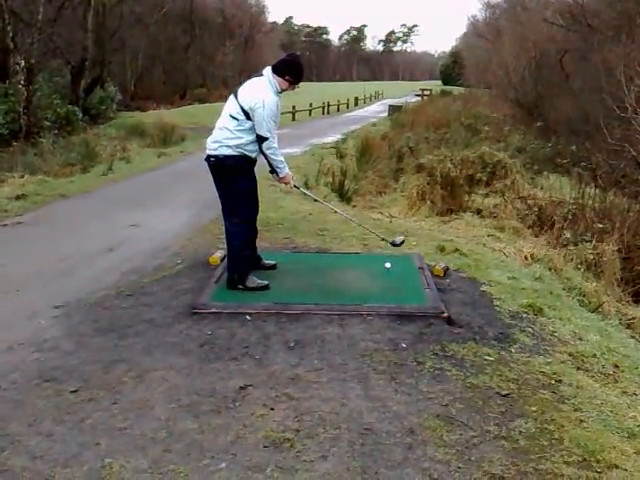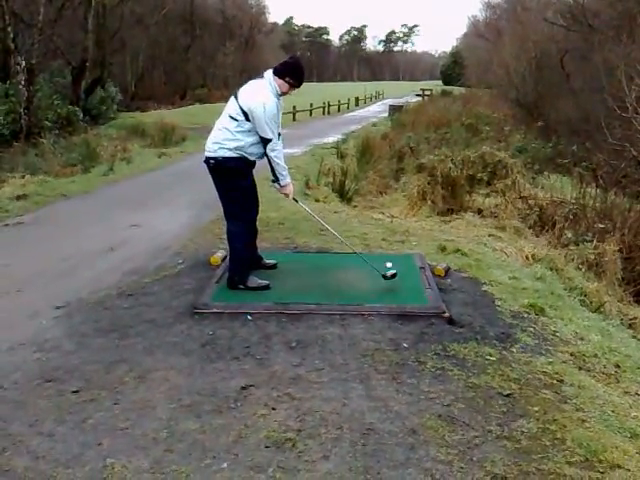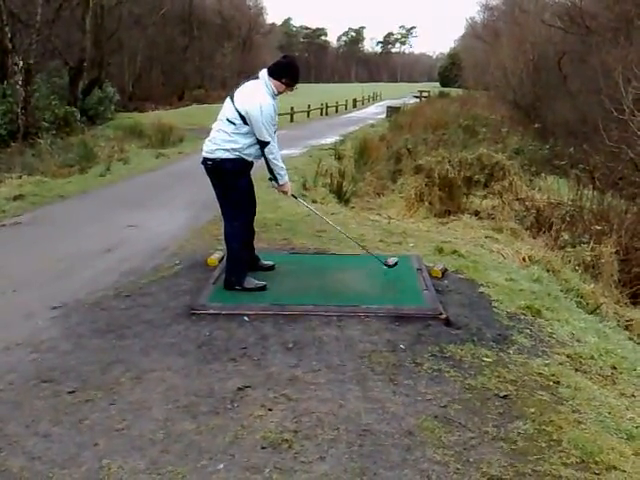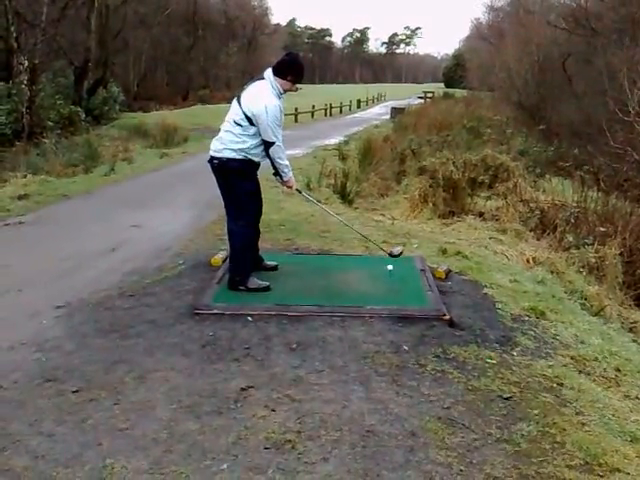
dt=0.5s
person 1, frame 1
left shoulder: (261, 84)
right shoulder: (265, 97)
left elbow: (264, 136)
right elbow: (266, 141)
left wrist: (278, 167)
right wrist: (282, 171)
left hip: (233, 155)
right hip: (228, 158)
left knee: (248, 211)
right knee: (239, 215)
left ankle: (250, 258)
right ankle: (238, 275)
person 1, frame 2
left shoulder: (269, 92)
right shoulder: (264, 99)
left elbow: (275, 138)
right elbow: (270, 144)
left wrist: (280, 177)
right wrist: (284, 180)
left hip: (237, 157)
right hip: (226, 159)
left knee: (249, 210)
right knee: (239, 216)
left ankle: (251, 257)
right ankle: (239, 276)
person 1, frame 3
left shoulder: (260, 88)
right shoulder: (261, 101)
left elbow: (269, 139)
right elbow: (267, 145)
left wrist: (277, 175)
right wrist: (282, 178)
left hip: (232, 158)
right hip: (224, 160)
left knee: (247, 211)
right knee: (237, 217)
left ankle: (248, 259)
right ankle: (236, 277)
person 1, frame 4
left shoulder: (263, 86)
right shoulder: (268, 101)
left elbow: (271, 139)
right elbow: (273, 144)
left wrist: (281, 170)
right wrist: (286, 174)
left hip: (237, 158)
right hip: (232, 161)
left knee: (252, 211)
right knee: (242, 217)
left ankle: (252, 259)
right ankle: (239, 277)
